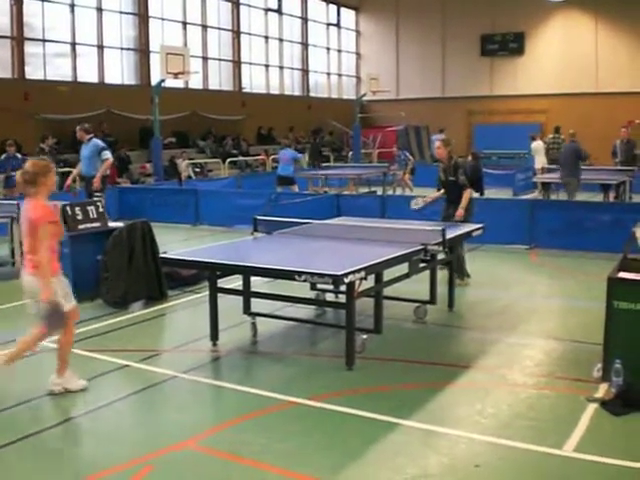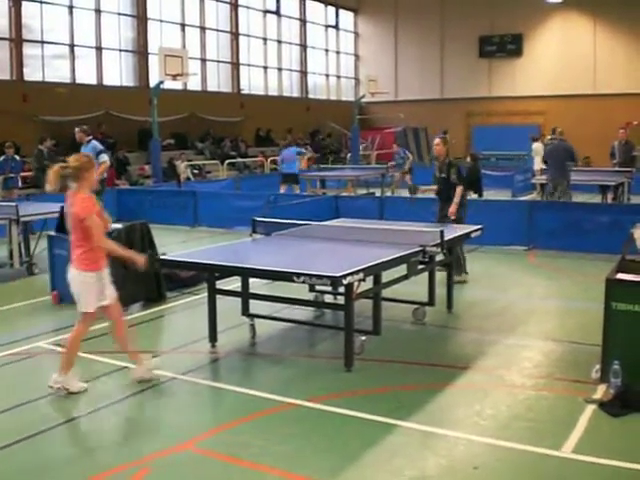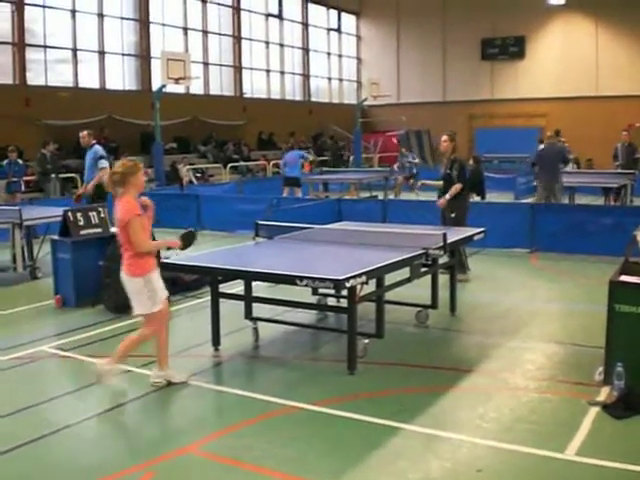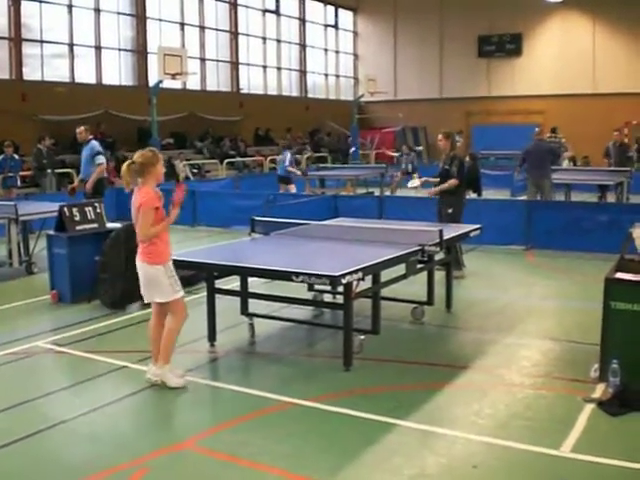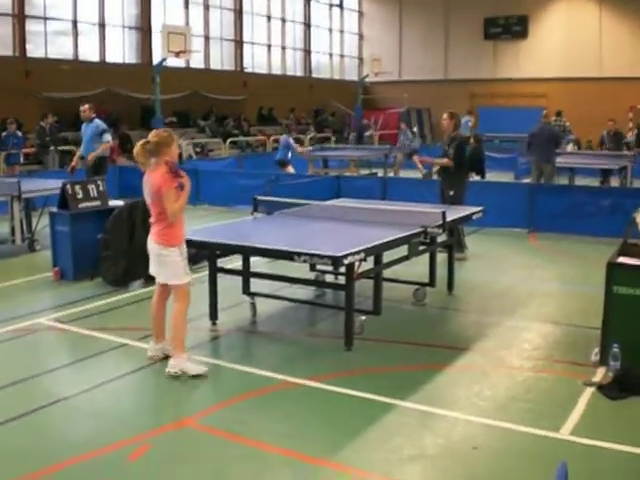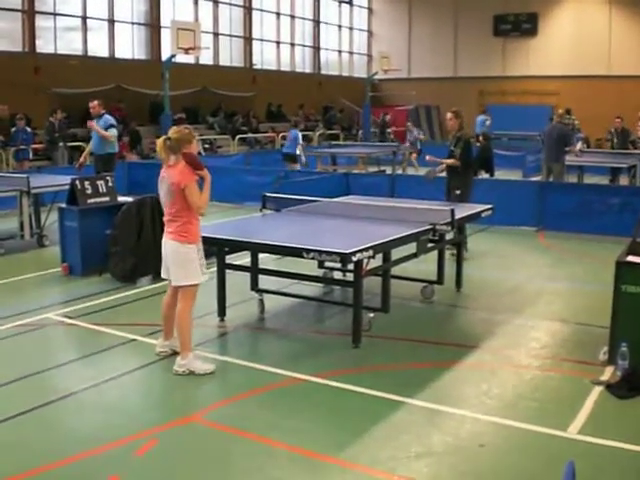
dt=0.3s
person 1, frame 1
left shoulder: (31, 204)
right shoulder: (44, 209)
right elbow: (43, 250)
right wrist: (48, 287)
left hip: (31, 272)
right hip: (45, 274)
left knee: (46, 328)
right knee: (69, 321)
right ankle: (61, 377)
person 1, frame 2
left shoulder: (77, 199)
right shoulder: (84, 202)
left elbow: (103, 228)
right elbow: (101, 242)
left wrist: (99, 211)
right wrist: (133, 256)
left hip: (94, 269)
right hip: (88, 271)
left knee: (117, 317)
right knee: (85, 324)
left ankle: (139, 365)
right ankle: (63, 376)
person 1, frame 3
left shoulder: (127, 203)
right shoulder: (130, 206)
right elbow: (142, 245)
left wrist: (149, 211)
right wrist: (168, 243)
left hip: (147, 270)
right hip: (139, 273)
left knee: (164, 318)
right knee: (152, 327)
left ankle: (161, 371)
right ankle: (110, 363)
person 1, frame 4
left shoulder: (142, 192)
right shoulder: (150, 196)
right elbow: (145, 233)
left wrist: (168, 211)
right wrist: (171, 217)
left hip: (148, 260)
right hip: (156, 262)
left knee: (159, 314)
right knee: (179, 313)
left ankle: (156, 366)
right ankle: (162, 368)
person 1, frame 5
left shoulder: (152, 173)
right shoulder: (165, 176)
right elbow: (173, 213)
left wrist: (178, 183)
right wrist: (186, 187)
left hip: (158, 239)
right hip: (170, 243)
left knee: (161, 293)
right knee: (181, 300)
left ankle: (157, 345)
right ankle: (178, 359)
person 1, frame 6
left shoulder: (166, 171)
right shoulder: (185, 172)
right elbow: (200, 208)
right wrist: (207, 180)
left hip: (170, 238)
right hip: (186, 241)
left knee: (173, 293)
right knee: (186, 300)
left ankle: (166, 342)
right ankle: (185, 359)
person 2, frame 1
left shoulder: (458, 165)
right shoulder: (442, 167)
left elbow: (467, 189)
left wrist: (462, 208)
right wrist: (432, 197)
left hip: (461, 207)
right hip: (449, 205)
left ankle: (462, 276)
right ankle: (450, 263)
person 2, frame 2
left shoulder: (452, 165)
right shoulder: (439, 165)
left elbow: (459, 186)
left wrist: (455, 204)
right wrist: (426, 188)
left hip: (453, 205)
right hip: (444, 204)
left ankle: (461, 273)
right ankle: (449, 264)
person 2, frame 3
left shoulder: (457, 162)
right shoulder: (446, 161)
left elbow: (459, 184)
left wrist: (446, 198)
right wrist: (426, 182)
left hip: (457, 203)
right hip: (448, 203)
left ankle: (463, 271)
right ankle: (453, 265)
person 2, frame 4
left shoulder: (456, 158)
right shoulder: (444, 159)
left elbow: (455, 180)
left wrist: (438, 189)
right wrist: (427, 179)
left hip: (453, 200)
right hip: (443, 199)
left ankle: (458, 268)
person 2, frame 5
left shoulder: (457, 140)
right shoulder: (448, 138)
left elbow: (450, 161)
left wrist: (430, 160)
right wrist: (437, 168)
left hip: (455, 182)
right hip: (447, 181)
left ankle: (460, 249)
right ankle: (451, 244)
person 2, frame 6
left shoulder: (463, 139)
right shoulder: (454, 137)
left elbow: (457, 161)
left wrist: (436, 160)
right wrist: (443, 167)
left hip: (462, 180)
right hip: (453, 179)
left ankle: (460, 246)
